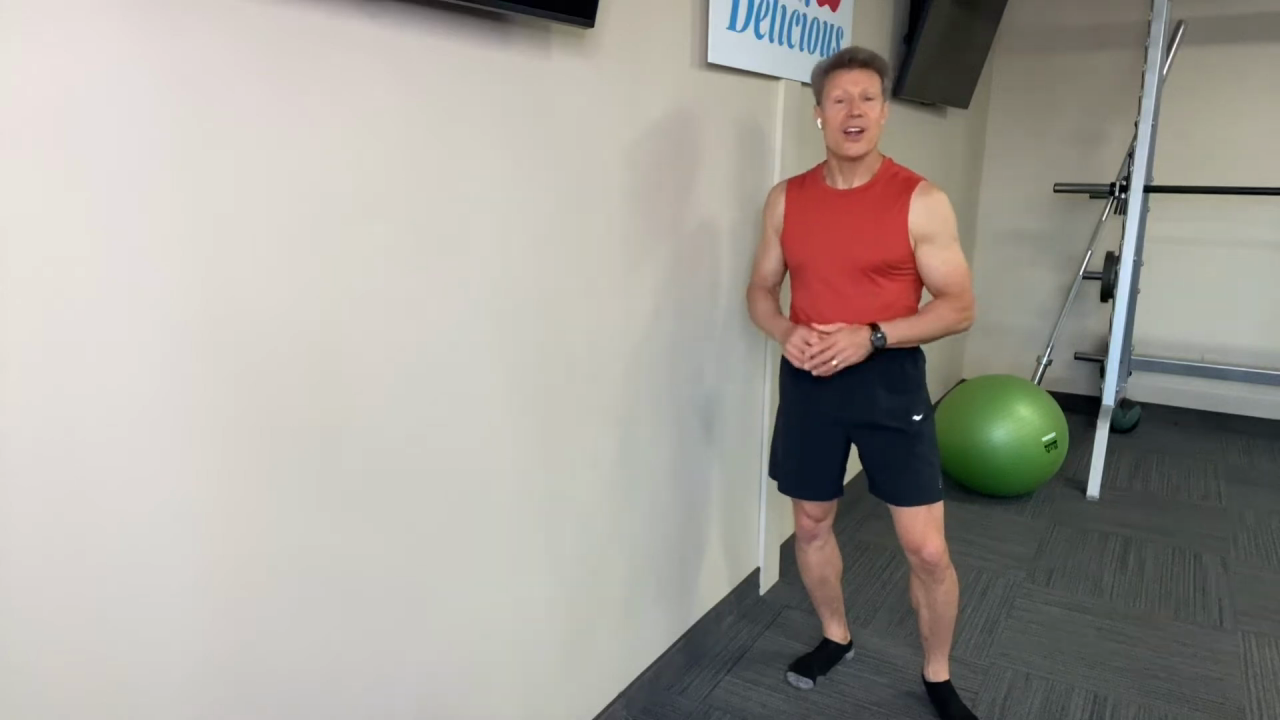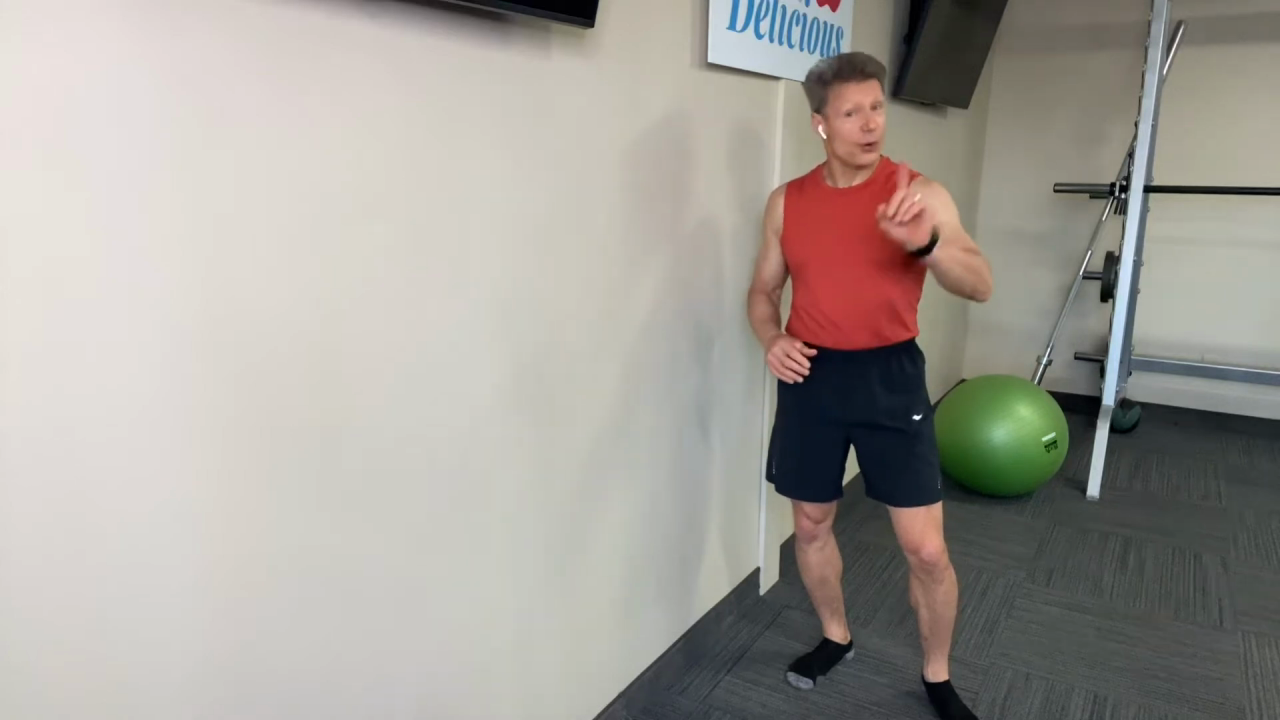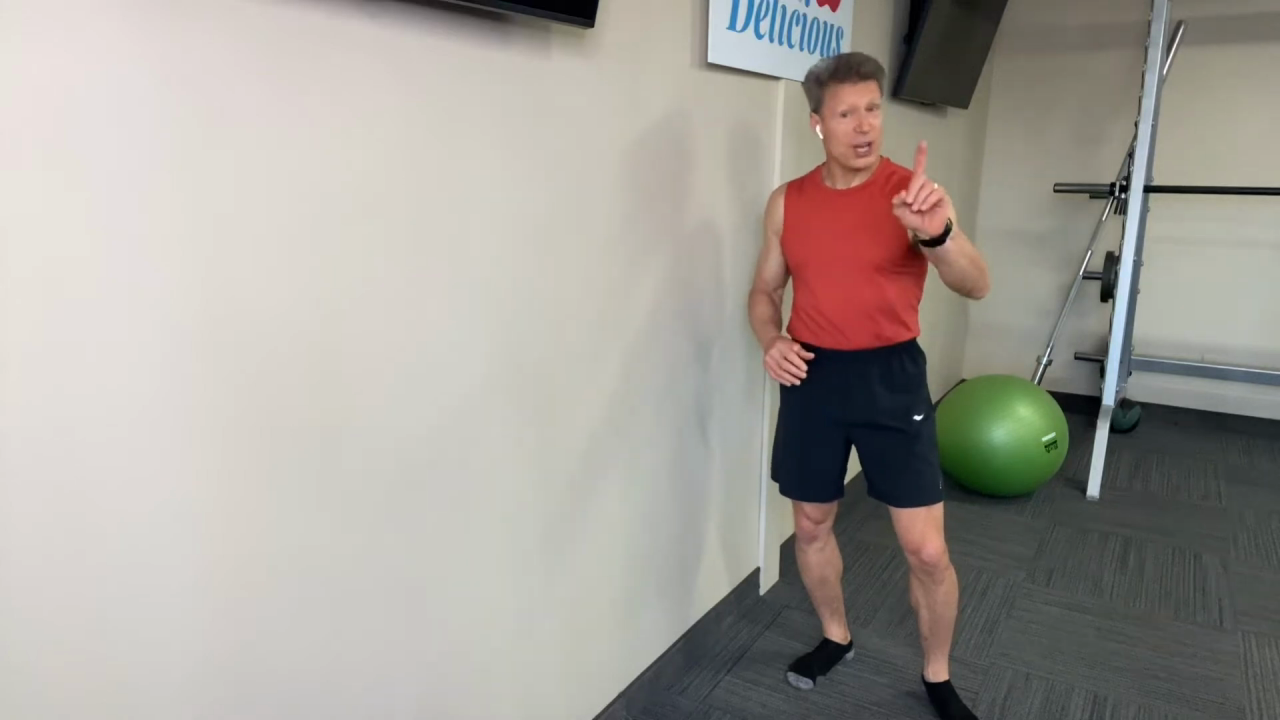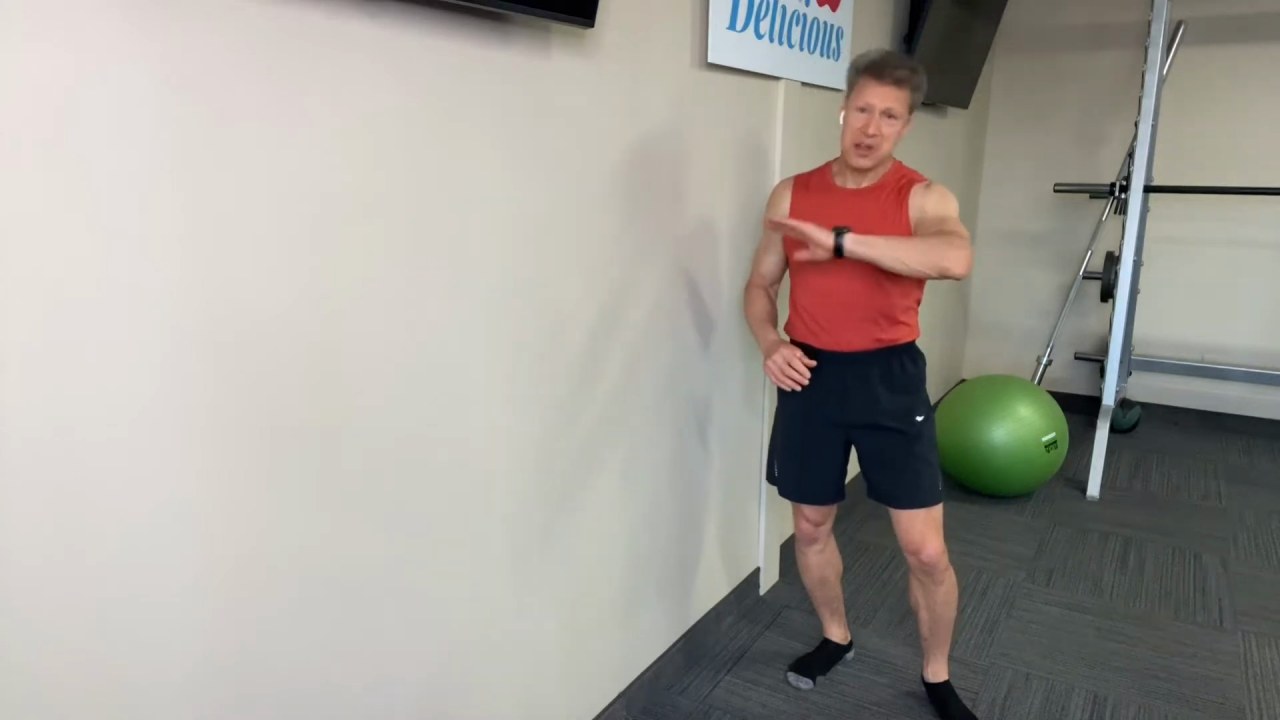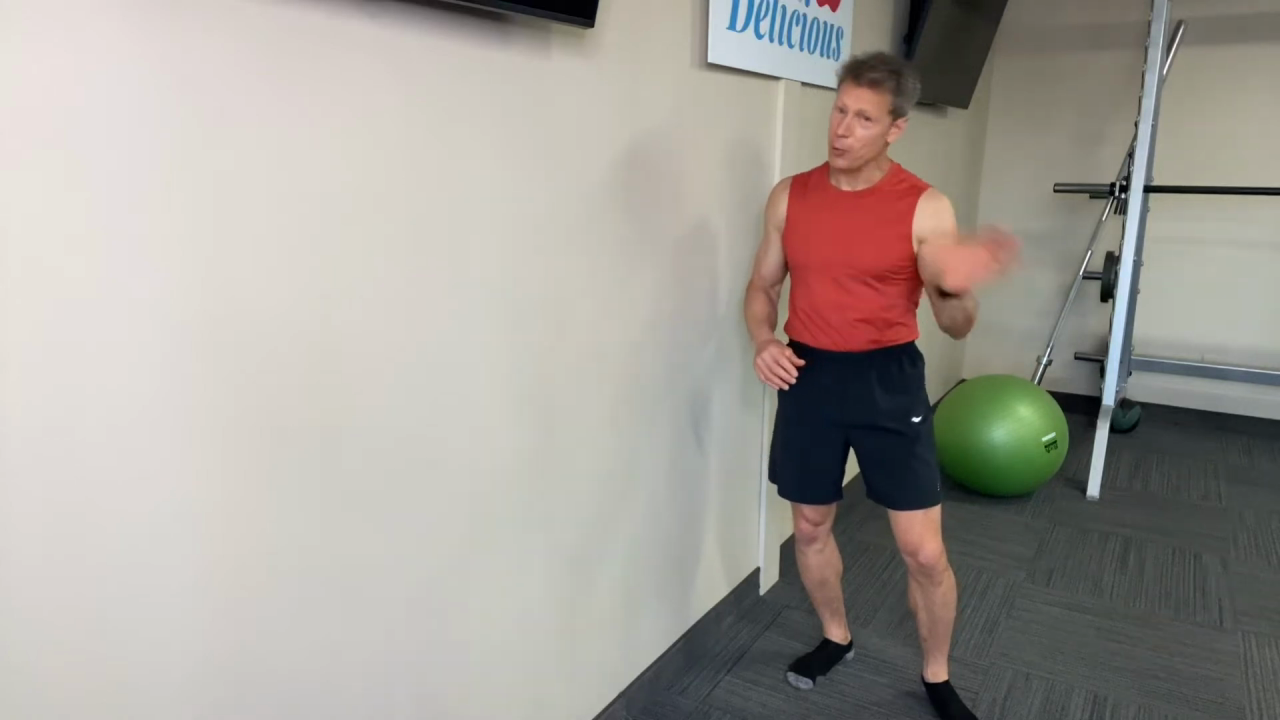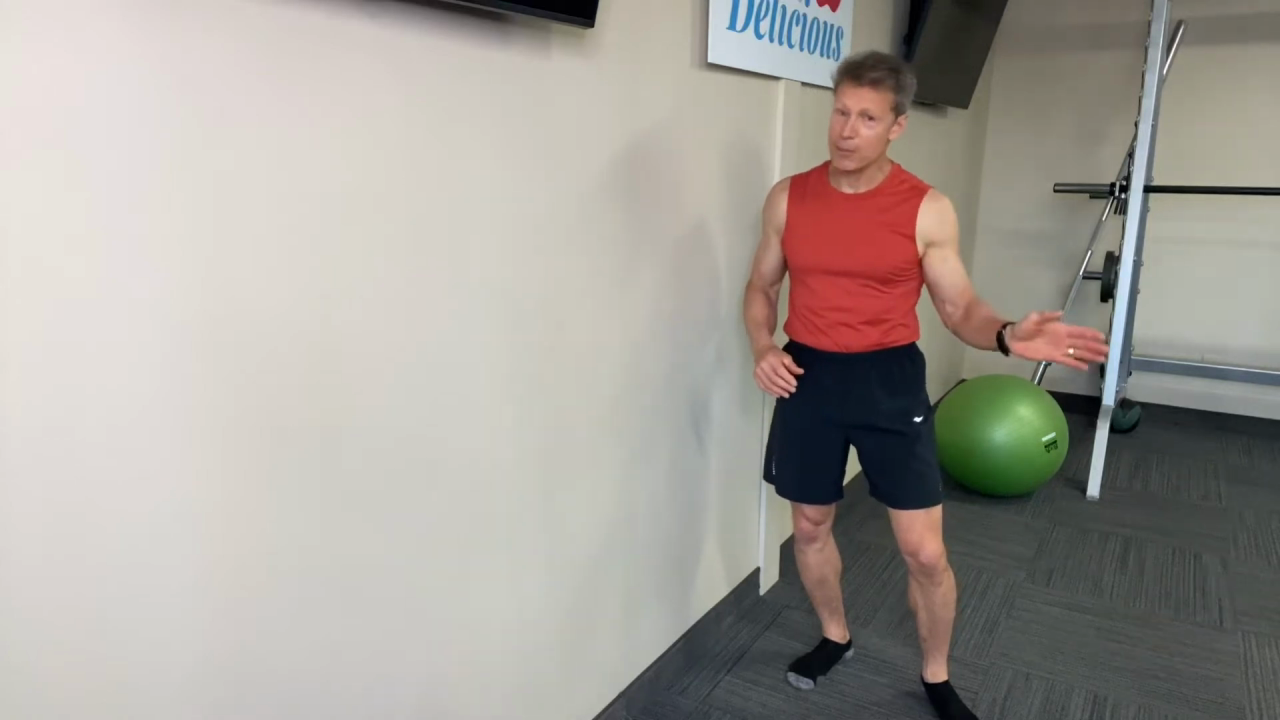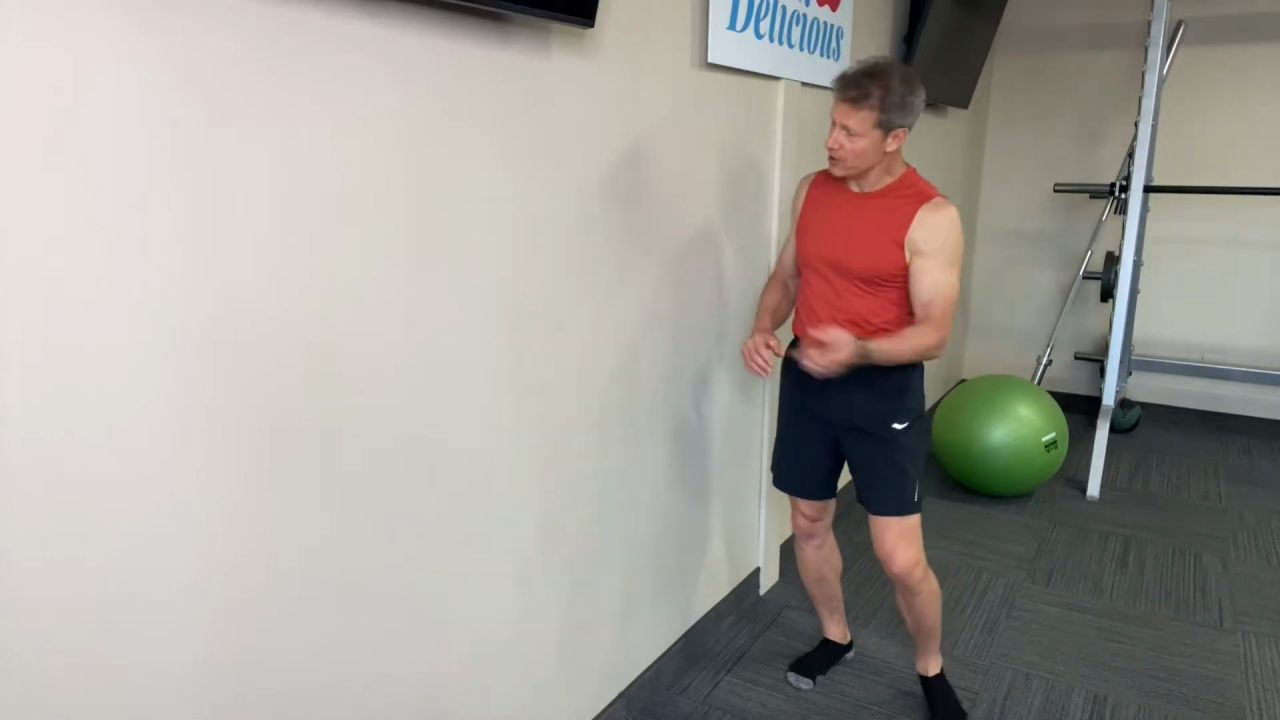
dt=0.3s
person 1, frame 1
left shoulder: (921, 200)
right shoulder: (786, 199)
left elbow: (958, 308)
right elbow: (761, 288)
left wrist: (867, 338)
right wrist: (787, 333)
left hip: (889, 379)
right hip: (810, 378)
left knee: (927, 548)
right knee: (810, 523)
right ankle: (836, 636)
person 1, frame 2
left shoulder: (918, 194)
right shoulder: (786, 200)
left elbow: (977, 285)
right elbow: (763, 290)
left wrist: (924, 240)
right wrist: (771, 339)
left hip: (889, 376)
right hip: (810, 377)
left knee: (926, 549)
right knee: (810, 523)
right ankle: (835, 636)
person 1, frame 3
left shoulder: (915, 193)
right shoulder: (786, 201)
left elbow: (975, 284)
right elbow: (765, 289)
left wrist: (937, 232)
right wrist: (770, 340)
left hip: (890, 377)
right hip: (811, 376)
left knee: (926, 549)
right knee: (810, 524)
right ankle: (835, 636)
person 1, frame 4
left shoulder: (924, 197)
right shoulder: (791, 195)
left elbow: (954, 259)
right elbow: (760, 285)
left wrist: (842, 242)
right wrist: (771, 343)
left hip: (890, 379)
right hip: (811, 377)
left knee: (926, 549)
right knee: (810, 525)
right ankle: (836, 636)
person 1, frame 5
left shoulder: (924, 207)
right shoulder: (790, 195)
left elbow: (955, 325)
right elbow: (762, 285)
left wrist: (958, 292)
right wrist: (766, 342)
left hip: (886, 379)
right hip: (807, 376)
left knee: (923, 552)
right knee: (811, 526)
right ankle: (836, 636)
person 1, frame 6
left shoulder: (927, 209)
right shoulder: (787, 197)
left elbow: (960, 310)
right elbow: (760, 286)
left wrist: (1011, 335)
right wrist: (763, 347)
left hip: (890, 380)
right hip: (808, 378)
left knee: (924, 552)
right knee: (810, 526)
right ankle: (834, 635)
person 1, frame 7
left shoulder: (931, 214)
right shoulder: (813, 189)
left elbow: (931, 332)
left wrist: (855, 349)
right wrist: (764, 328)
left hip: (881, 386)
right hip: (807, 375)
left knee: (900, 558)
right knee: (809, 521)
right ankle: (836, 636)
